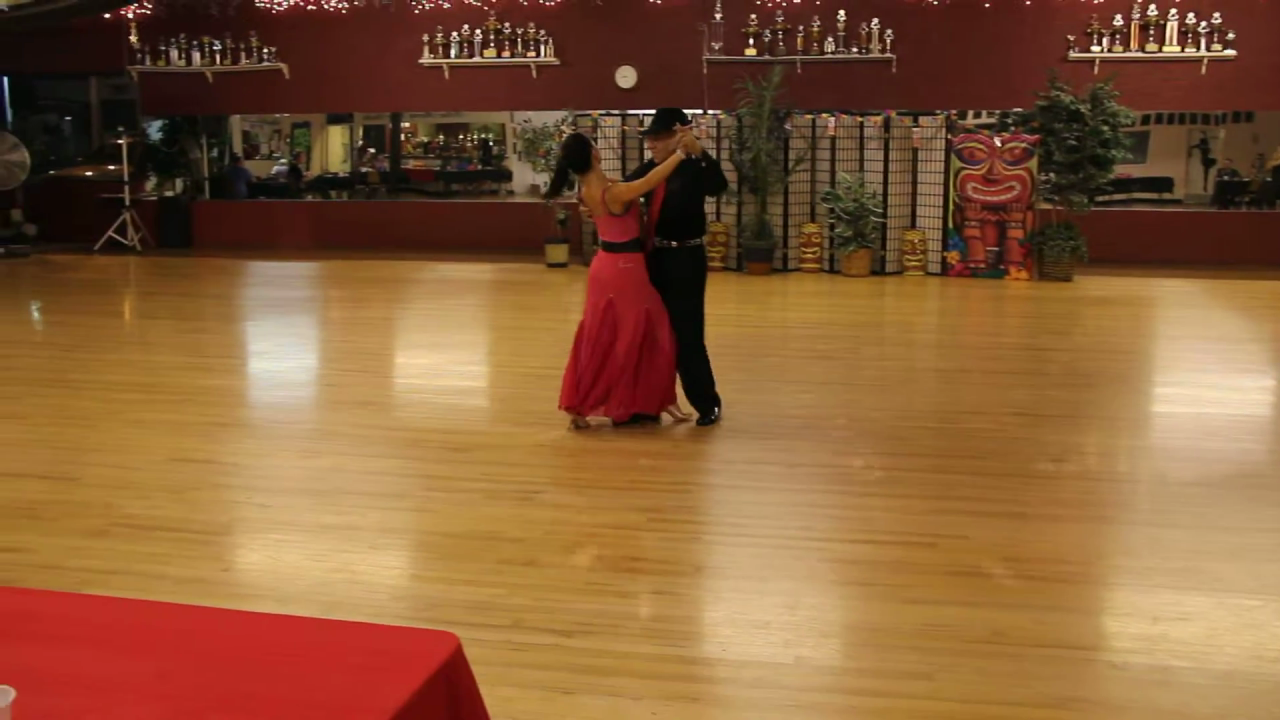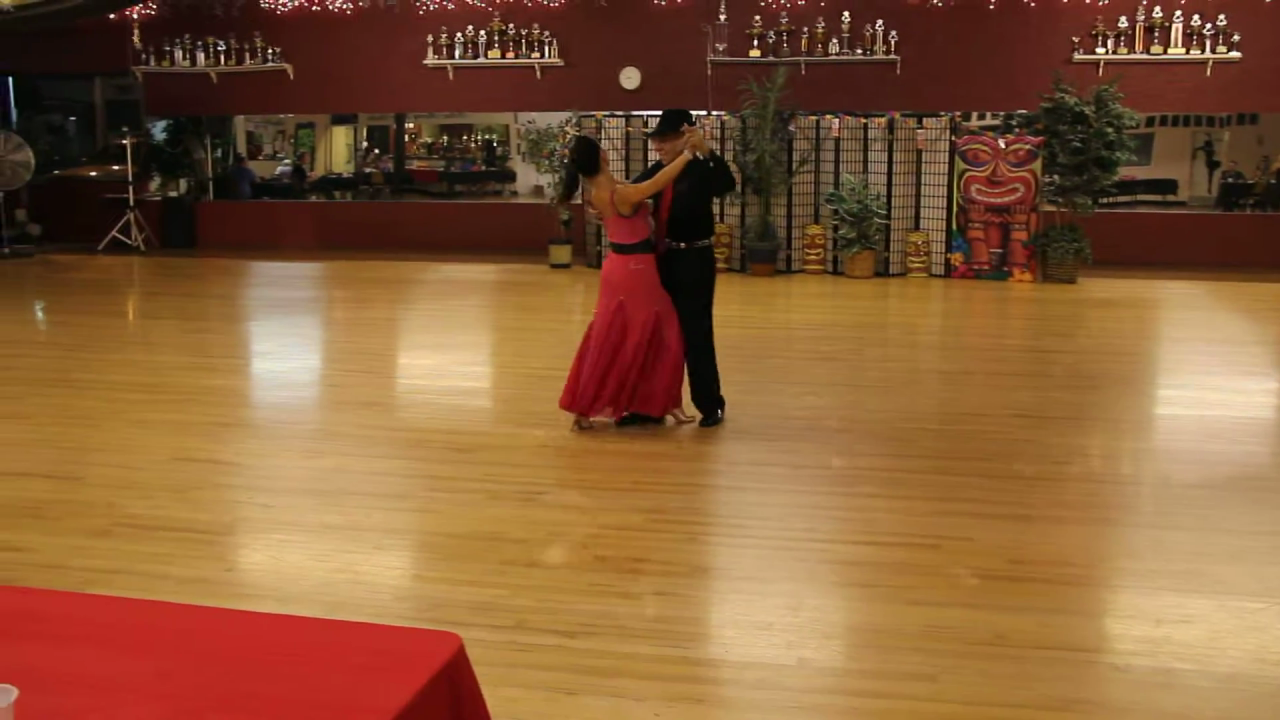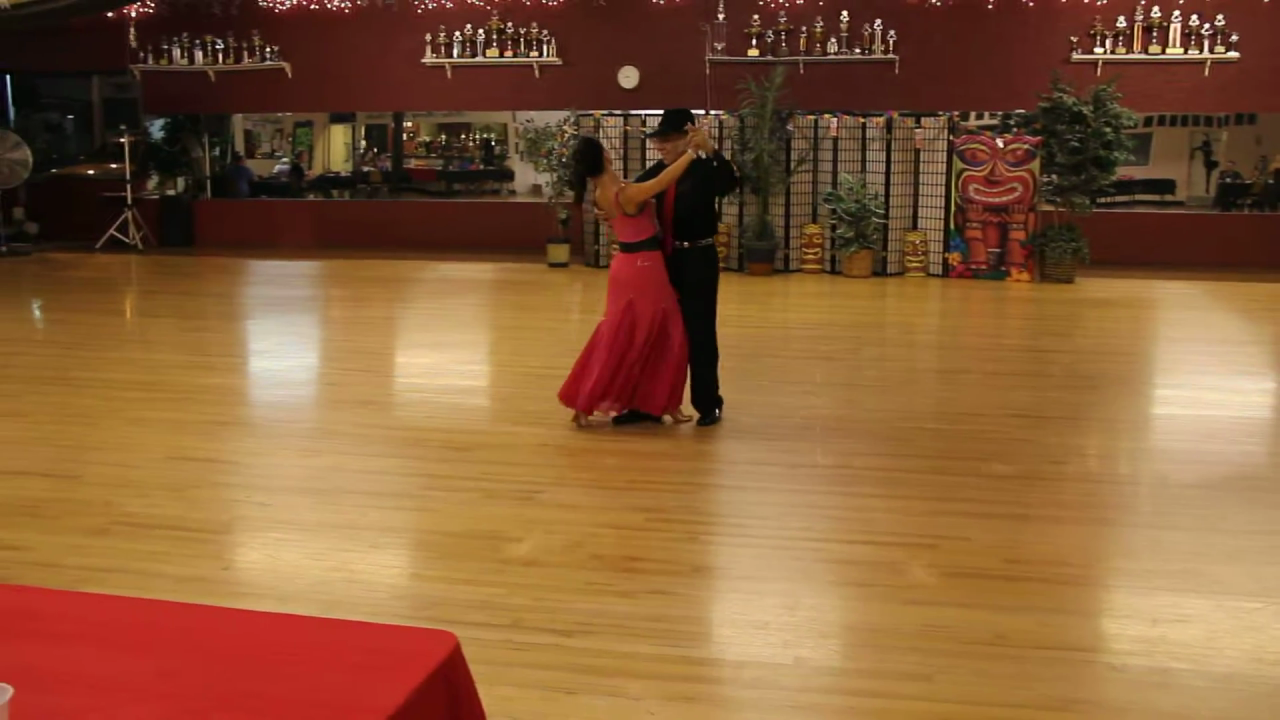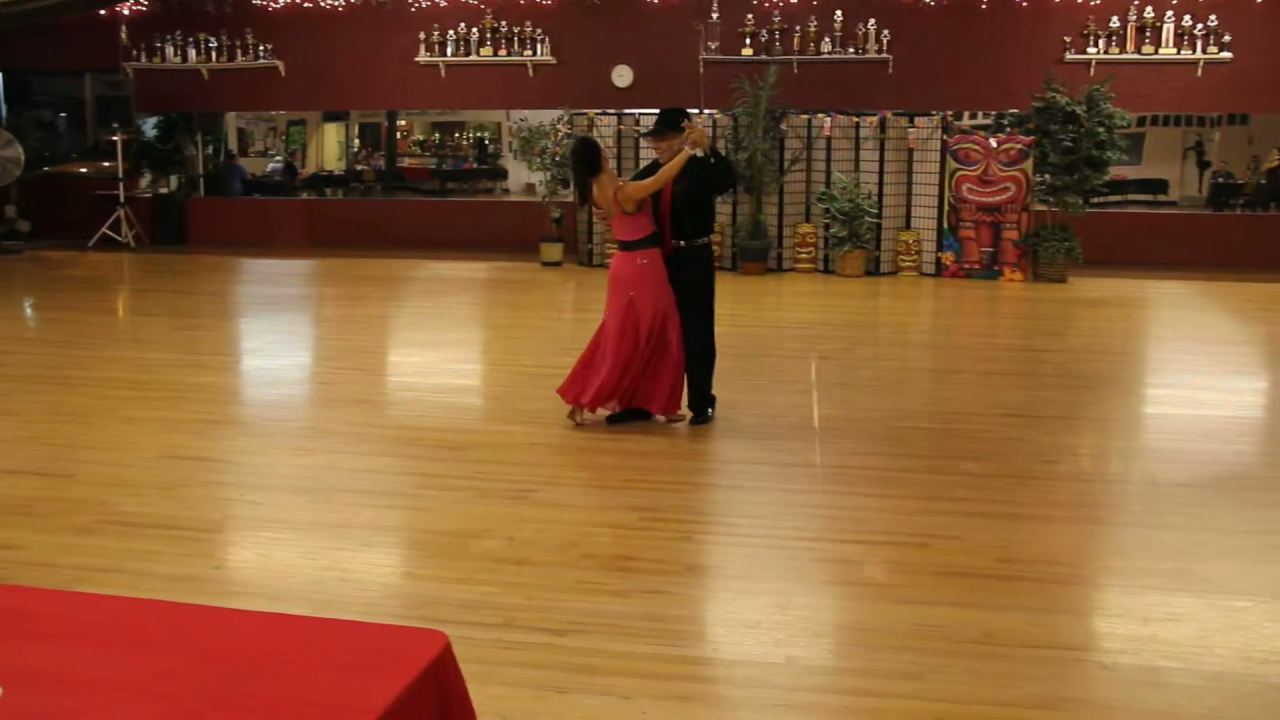
dt=0.1s
person 1, frame 1
left shoulder: (693, 170)
right shoulder: (649, 169)
left elbow: (718, 185)
left wrist: (697, 151)
left hip: (686, 259)
right hip: (656, 257)
left knee: (686, 333)
left ankle: (707, 403)
person 1, frame 2
left shoulder: (700, 171)
right shoulder: (656, 171)
left elbow: (726, 184)
left wrist: (706, 151)
left hip: (695, 260)
right hip: (663, 258)
left knee: (695, 333)
left ankle: (711, 403)
person 1, frame 3
left shoulder: (703, 171)
right shoulder: (658, 171)
left elbow: (729, 184)
left wrist: (710, 151)
left hip: (698, 259)
right hip: (667, 258)
left knee: (698, 332)
left ankle: (709, 403)
person 1, frame 4
left shoulder: (700, 170)
right shoulder: (653, 170)
left elbow: (728, 181)
left wrist: (707, 147)
left hip: (694, 258)
right hip: (663, 257)
left knee: (696, 331)
left ankle: (702, 402)
person 2, frame 1
left shoulder: (586, 192)
right shoulder: (614, 193)
right elbow: (650, 180)
right wrist: (681, 152)
left hip: (603, 268)
right hip: (626, 270)
left knee: (597, 340)
right knee: (653, 334)
left ankle: (579, 407)
right ankle: (658, 402)
person 2, frame 2
left shoulder: (594, 194)
right shoulder: (623, 194)
right elbow: (660, 181)
right wrist: (688, 153)
left hip: (615, 268)
right hip: (638, 271)
left knee: (605, 340)
right knee: (663, 338)
left ankle: (583, 408)
right ankle: (664, 405)
person 2, frame 3
left shoulder: (601, 195)
right shoulder: (628, 194)
right elbow: (664, 179)
right wrist: (692, 151)
left hip: (624, 268)
right hip: (646, 269)
left knee: (613, 338)
right knee: (665, 337)
left ankle: (584, 404)
right ankle: (664, 403)
person 2, frame 4
left shoulder: (597, 194)
right shoulder: (625, 193)
right elbow: (662, 178)
right wrist: (689, 149)
left hip: (622, 265)
right hip: (644, 267)
left knee: (616, 336)
right knee: (658, 336)
left ankle: (581, 400)
right ankle: (659, 404)
